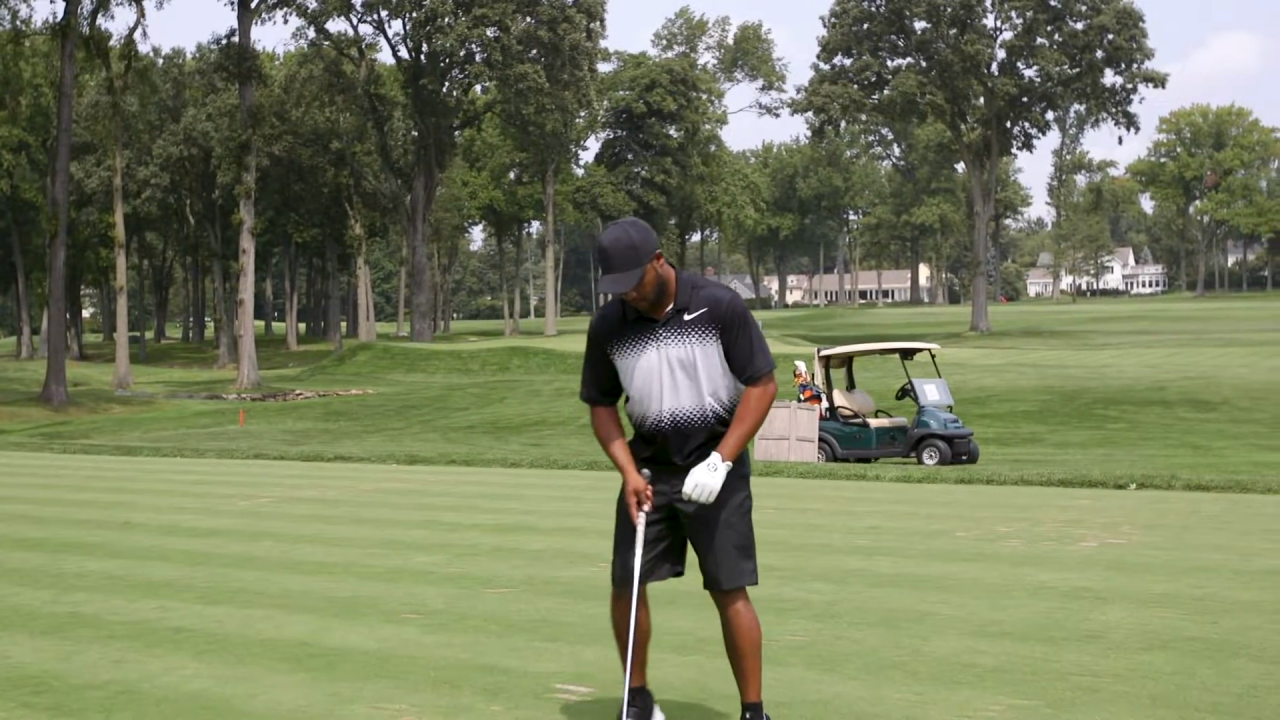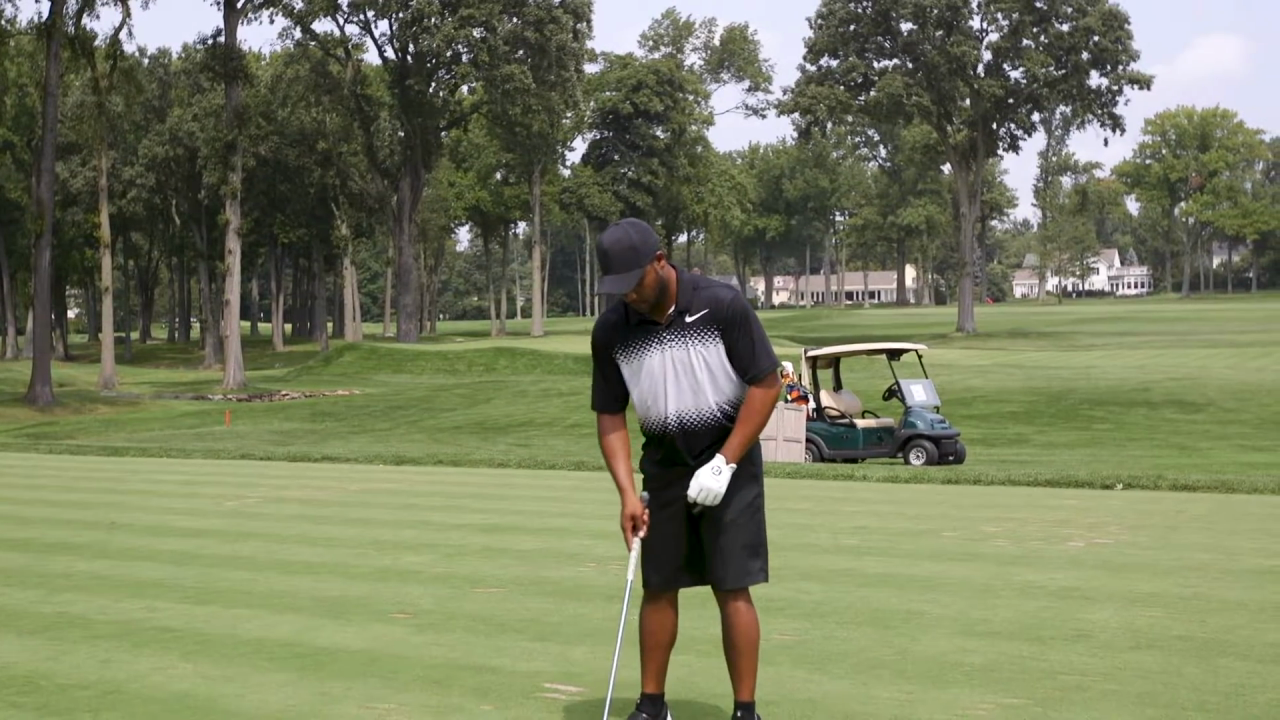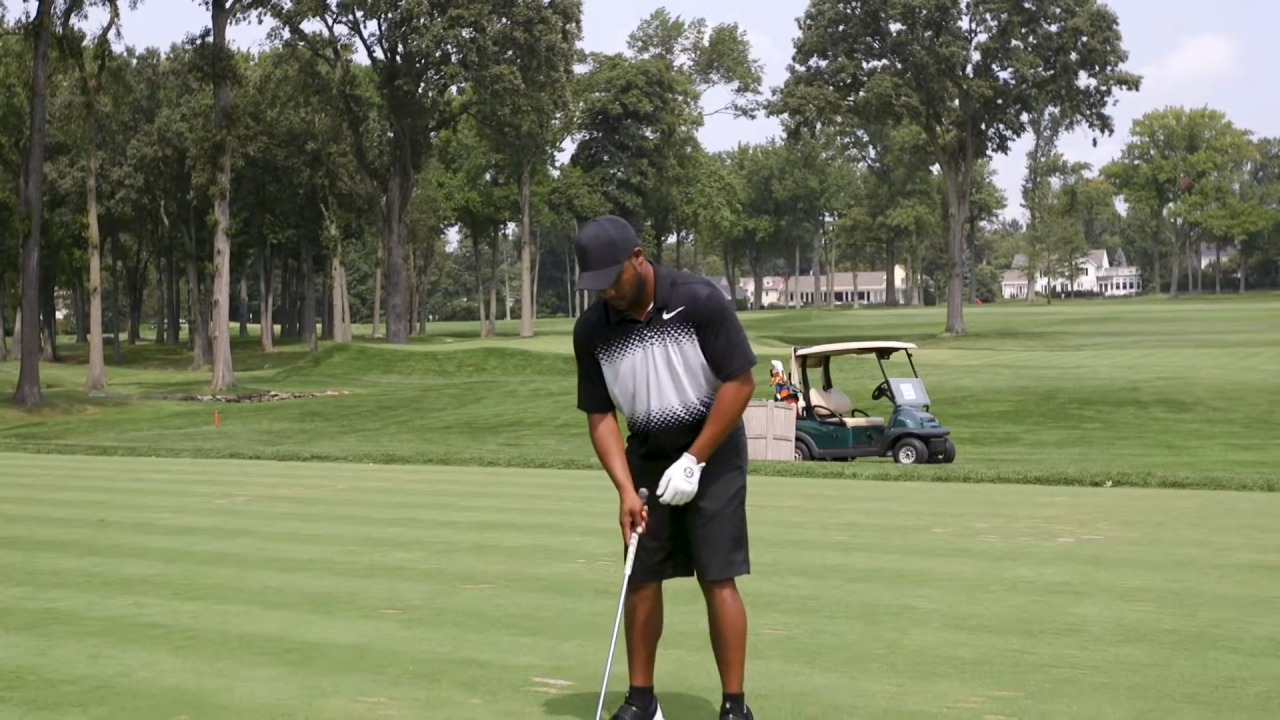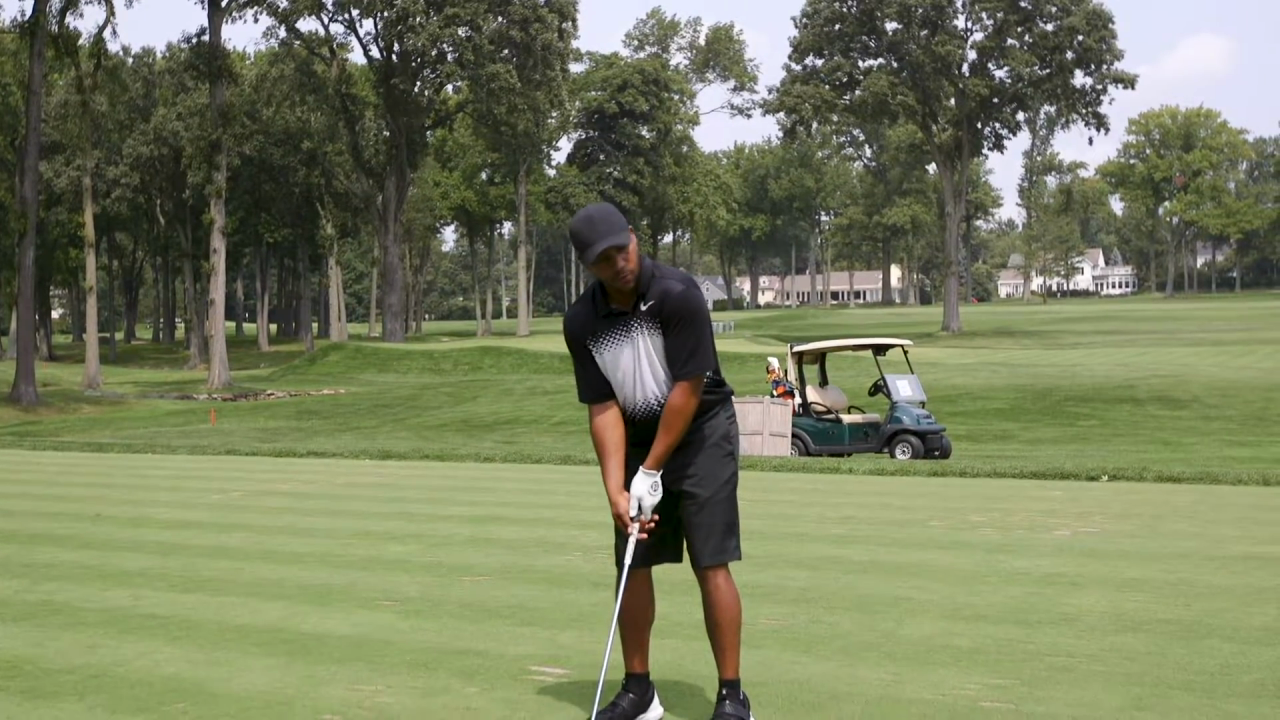
dt=0.7s
person 1, frame 1
left shoulder: (721, 306)
right shoulder: (607, 325)
left elbow: (762, 385)
right elbow: (602, 406)
left wrist: (719, 462)
right wrist: (629, 472)
left hip: (715, 466)
right hip: (649, 468)
left knee: (729, 590)
right knee: (626, 585)
person 1, frame 2
left shoulder: (723, 305)
right shoulder: (610, 330)
left elbow: (766, 384)
right elbow: (610, 415)
left wrist: (723, 464)
right wrist: (627, 493)
left hip: (728, 461)
right hip: (663, 465)
left knee: (732, 589)
right knee: (658, 588)
person 1, frame 3
left shoulder: (700, 300)
right shoulder: (591, 329)
left elbow: (739, 383)
right elbow: (600, 415)
left wrist: (693, 460)
right wrist: (626, 490)
left hip: (711, 450)
right hip: (647, 456)
left knee: (718, 579)
right knee: (640, 580)
person 1, frame 4
left shoulder: (677, 293)
right shoulder: (581, 320)
left elbow: (687, 390)
right elbow: (602, 408)
left wrist: (652, 472)
right wrist: (615, 488)
left hip: (701, 431)
right hip: (638, 438)
left knee: (710, 564)
right knee: (632, 566)
